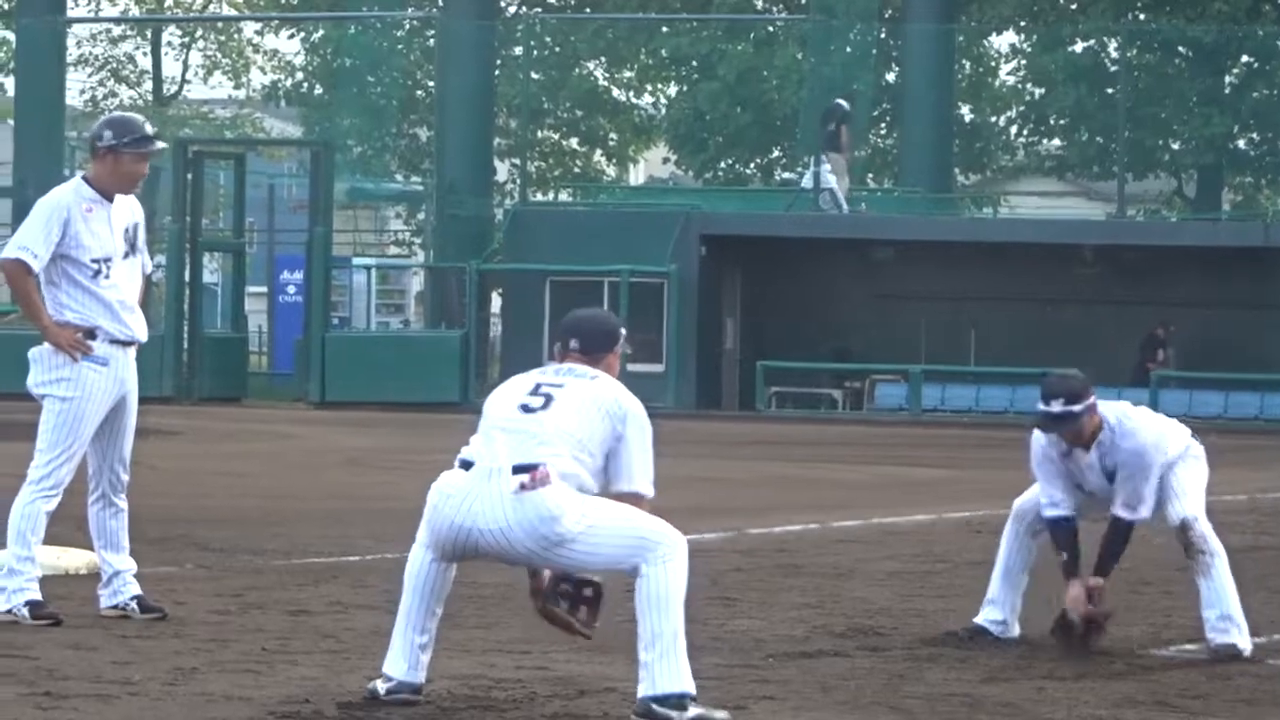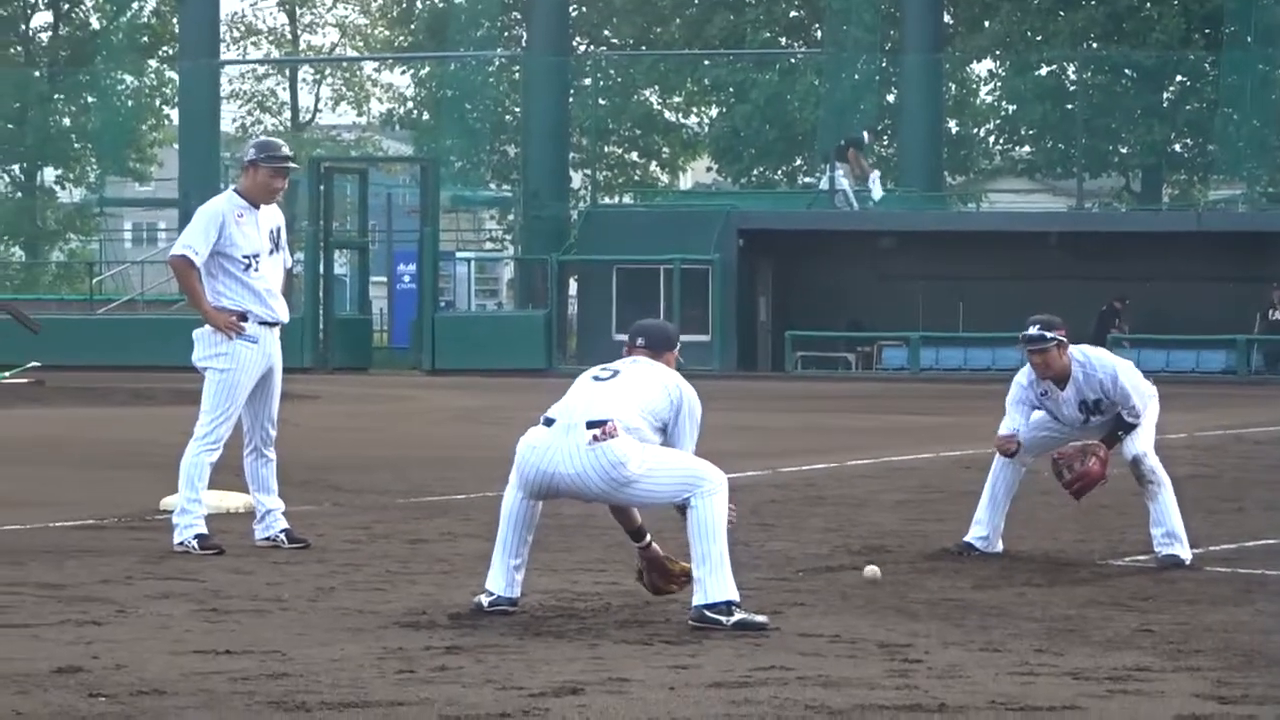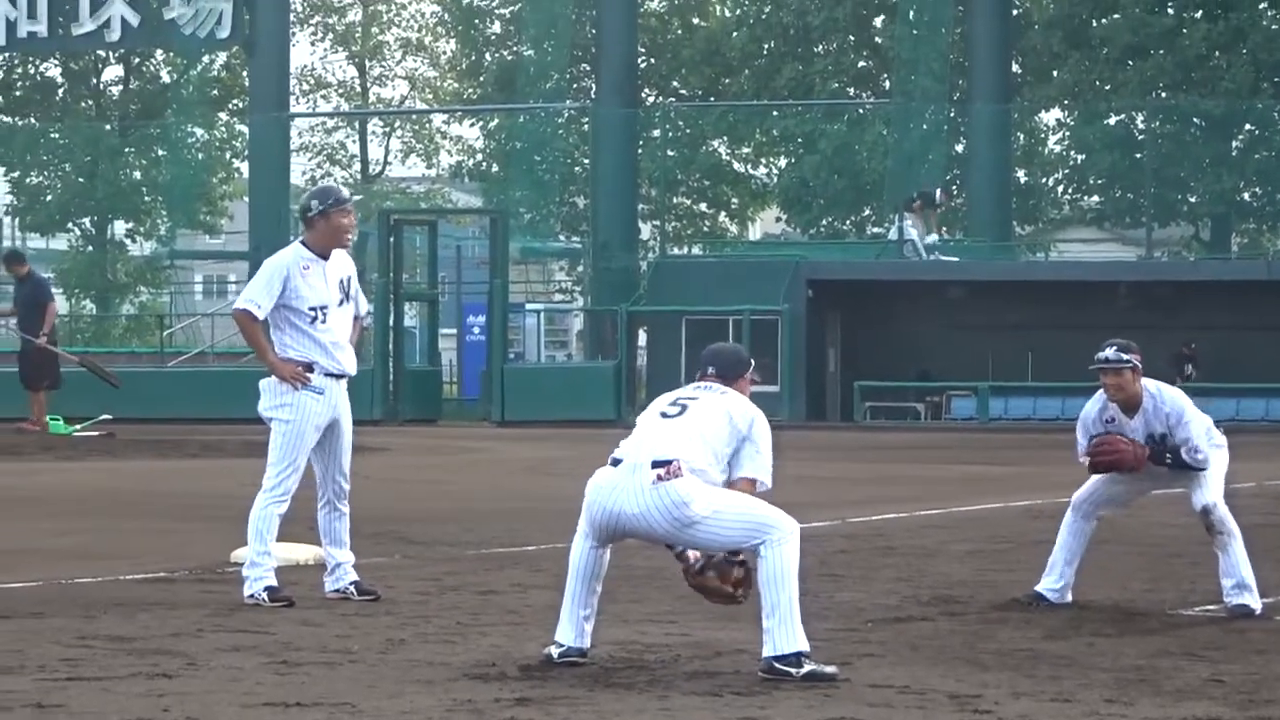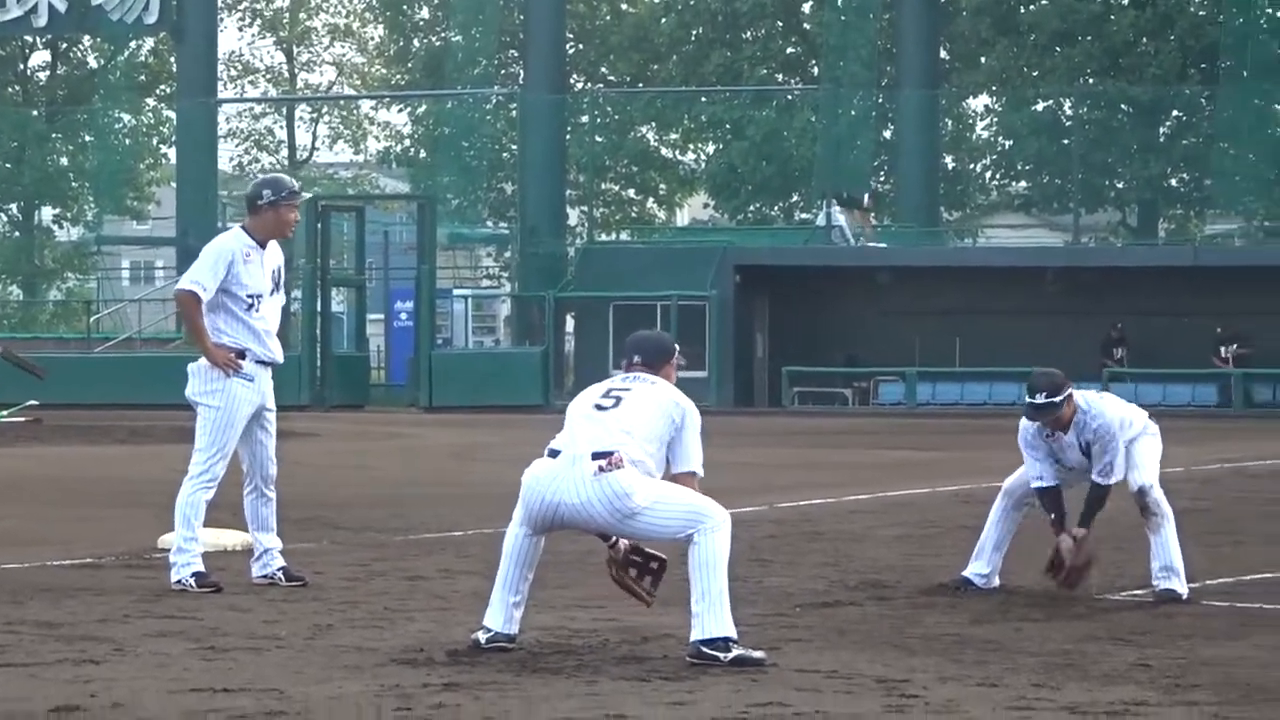
dt=1s
person 1, frame 1
left shoulder: (131, 208)
right shoulder: (63, 203)
right wrist: (48, 327)
left hip: (124, 360)
right hip: (81, 361)
left knee: (113, 483)
right knee: (48, 478)
left ankle: (119, 589)
person 1, frame 2
left shoulder: (274, 214)
right shoulder: (219, 210)
right elbow: (180, 258)
right wrist: (208, 312)
left hip: (270, 338)
right hip: (236, 339)
left knee: (263, 438)
right knee: (210, 435)
left ankle: (270, 524)
right ankle: (188, 528)
person 1, frame 3
left shoulder: (344, 263)
right shoulder: (284, 264)
right elbow: (244, 312)
right wrist: (274, 363)
left hip: (338, 389)
right hip: (302, 391)
left knee: (336, 490)
right knee: (278, 487)
left ankle: (340, 576)
right ankle: (258, 580)
person 1, frame 4
left shoulder: (274, 253)
right shoulder: (227, 247)
right elbow: (185, 294)
right wrist: (208, 349)
left hip: (262, 376)
right hip: (230, 376)
left knee: (263, 474)
right knee: (205, 472)
left ankle: (268, 562)
right ankle: (185, 566)
person 2, frame 1
left shoulder: (510, 386)
right shoulder: (621, 400)
right elbow: (629, 504)
left wrist: (532, 563)
left hip: (458, 502)
right hip: (532, 508)
left knee: (432, 542)
right knee: (664, 547)
left ankle: (401, 676)
person 2, frame 2
left shoulder: (592, 374)
right shoulder: (677, 384)
right elbow: (677, 473)
left wrist: (643, 541)
right wrist: (710, 506)
left hip: (542, 452)
right hip: (602, 455)
left knee: (523, 482)
right knee: (709, 483)
left ankle: (500, 592)
right ankle: (715, 605)
person 2, frame 3
left shoulder: (662, 401)
right shoulder: (748, 412)
right elbow: (740, 494)
left wrist: (679, 550)
left hip: (608, 489)
right hip: (669, 493)
left knee: (590, 534)
right knee: (780, 531)
left ankle: (569, 643)
right ankle: (784, 656)
person 2, frame 4
left shoulder: (589, 393)
right shoulder: (677, 401)
right elbow: (684, 484)
left wrist: (610, 538)
left hip: (546, 480)
right hip: (606, 486)
left knee: (526, 521)
right knee: (712, 520)
left ankle: (497, 628)
right ankle: (713, 642)
person 3, frame 1
left shoulder: (1135, 435)
right shoulder: (1045, 440)
left elbow: (1127, 514)
right elbow: (1058, 511)
right hip: (1096, 479)
left knee: (1188, 522)
right knee: (1025, 512)
person 3, frame 2
left shoulder: (1103, 367)
right shoulder: (1025, 383)
left elbow: (1135, 409)
right elbow: (1012, 430)
left wrist: (1103, 448)
right wrist: (1008, 444)
left hip: (1129, 406)
right hip: (1066, 418)
left knee: (1140, 455)
right knee: (1008, 447)
left ankle: (1172, 548)
right ankle: (982, 539)
person 3, frame 3
left shoulder: (1171, 402)
right shoulder: (1095, 410)
left elbow: (1199, 458)
right elbow: (1091, 458)
left wrist: (1148, 454)
left hip: (1201, 451)
left knee: (1210, 506)
right knee: (1083, 503)
left ankle: (1242, 597)
right ankle: (1053, 590)
person 3, frame 4
left shoulder: (1103, 415)
right shoulder: (1030, 427)
left elbow: (1104, 479)
right elbow: (1044, 482)
left wrist: (1084, 526)
right wrist: (1060, 531)
right hip: (1073, 456)
left knee: (1145, 488)
right knee: (1013, 490)
left ankle: (1170, 582)
right ankle: (980, 575)
